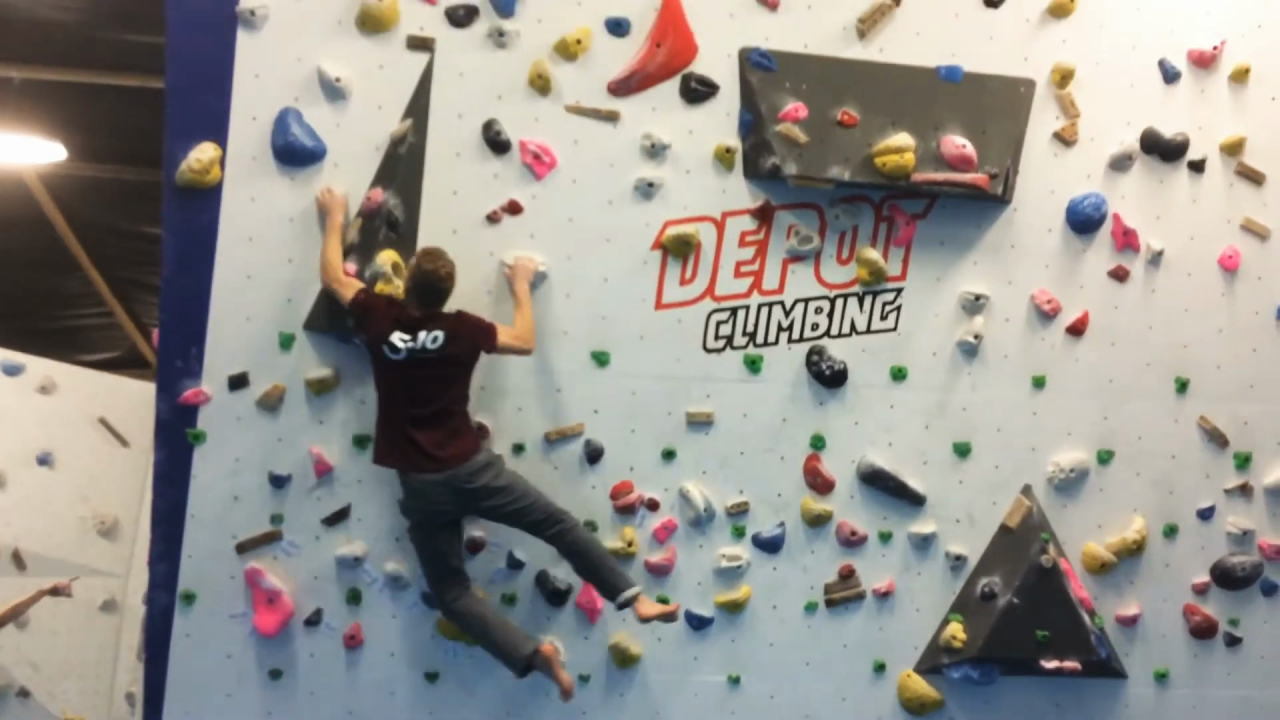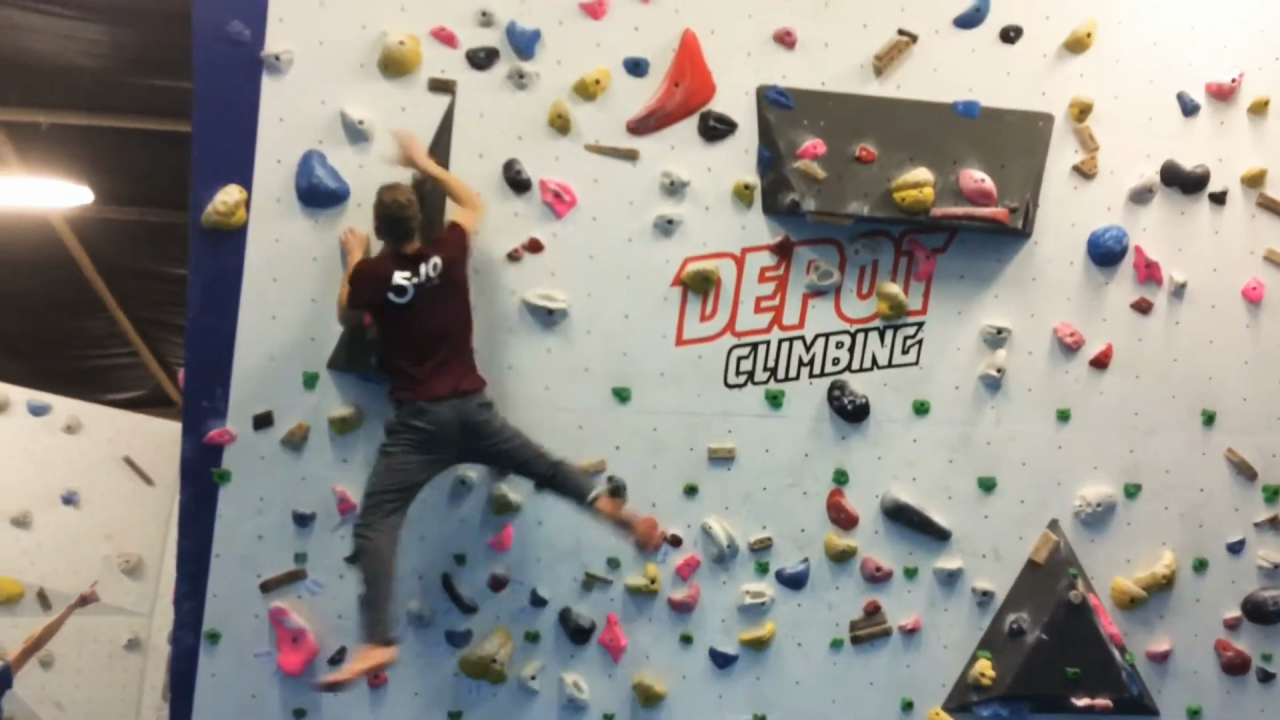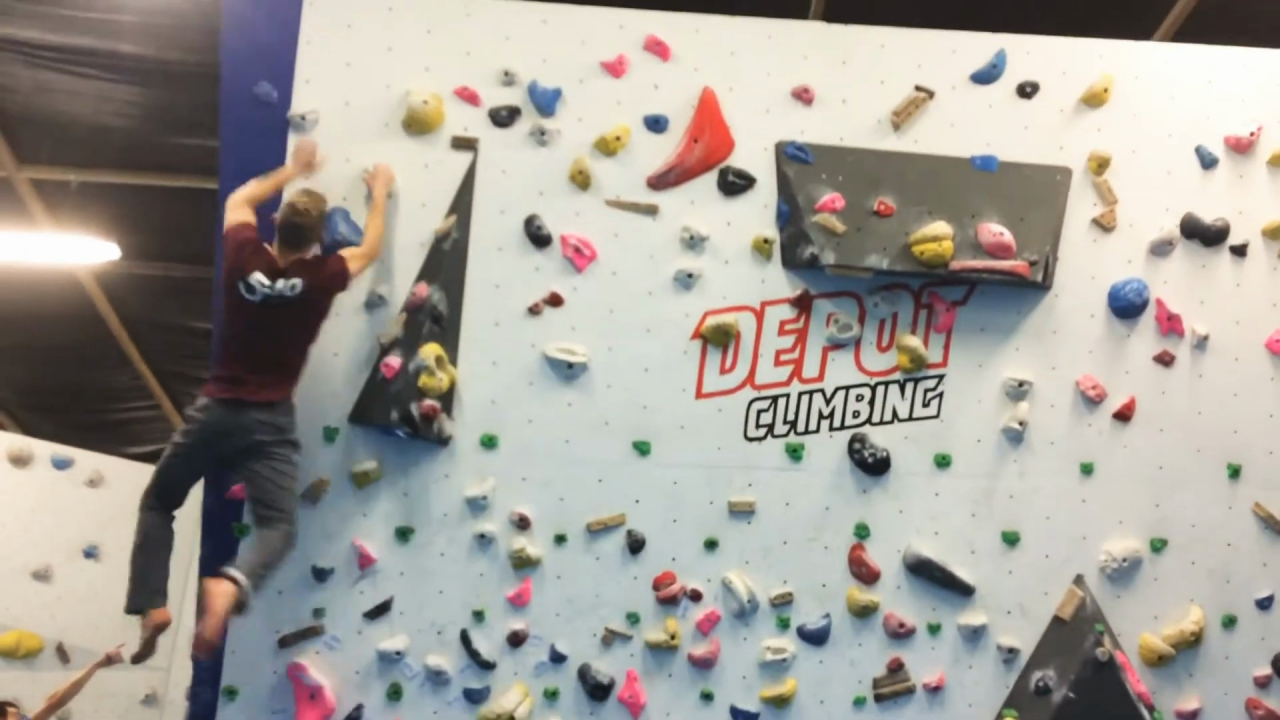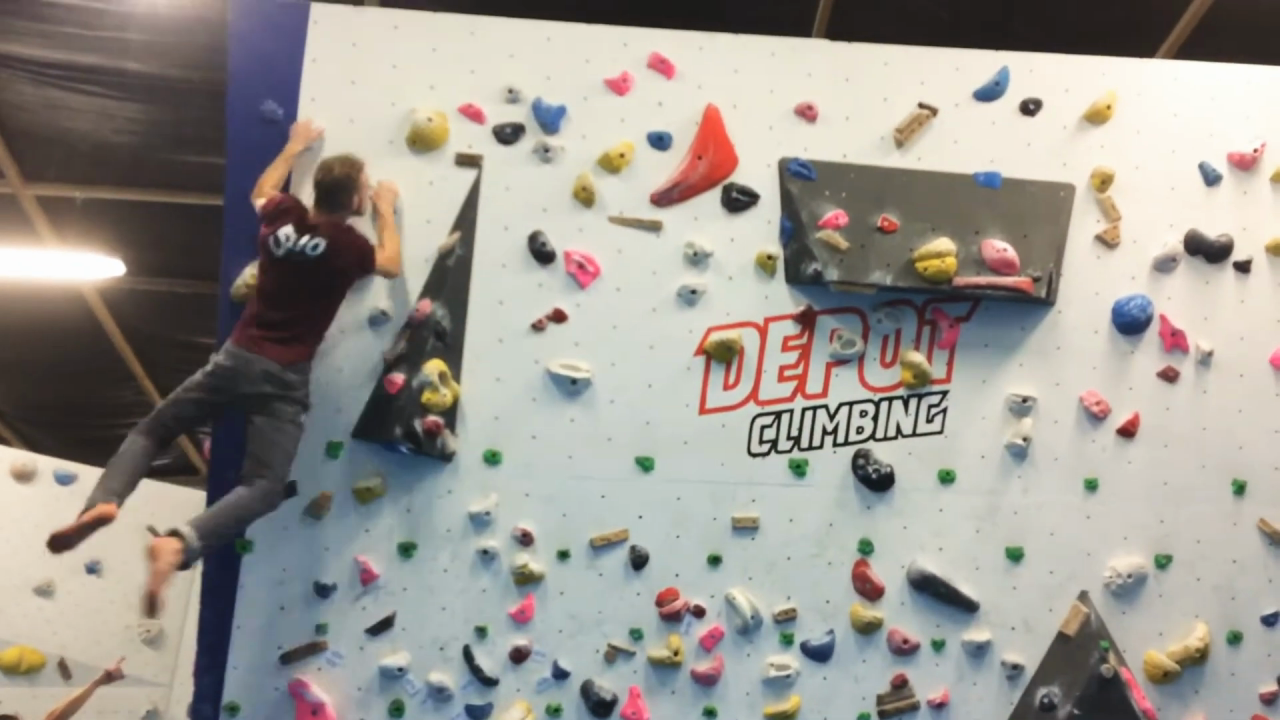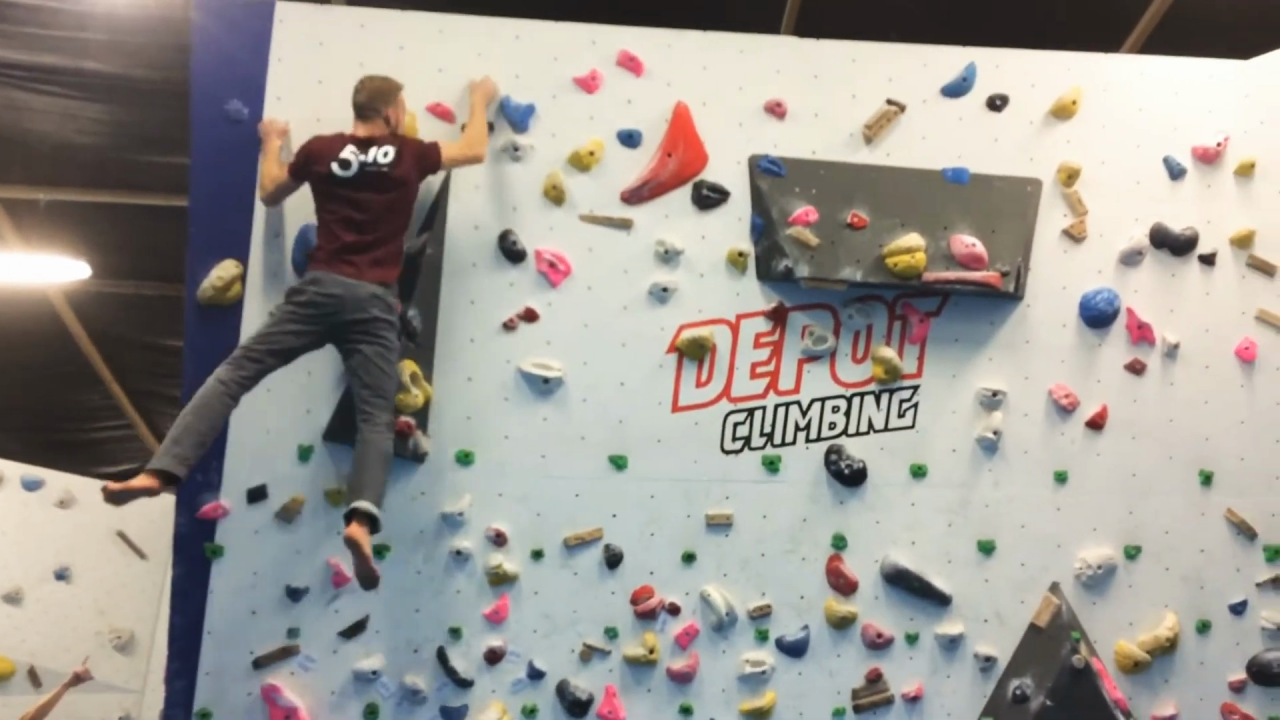
dt=0.5s
person 1, frame 1
left shoulder: (379, 317)
right shoulder: (464, 330)
left elbow: (331, 274)
right elbow: (525, 340)
left wrist: (335, 217)
right wrist: (522, 287)
left hip: (422, 485)
right hip: (474, 469)
left knee: (451, 591)
right knee: (561, 526)
left ankle: (531, 651)
right ankle: (635, 601)
person 1, frame 2
left shoulder: (369, 272)
right shoulder: (447, 252)
left elbow: (345, 315)
right elbow: (470, 203)
left wrist: (354, 260)
right wrist: (425, 165)
left hip: (419, 425)
right hip: (468, 409)
left knee: (373, 527)
right knee: (546, 468)
left ankle: (378, 641)
right ankle: (606, 499)
person 1, frame 3
left shoulder: (242, 253)
right shoulder: (321, 277)
left elbow: (239, 199)
right elbow: (370, 248)
left wrist: (292, 169)
right wrist: (379, 193)
left hip: (213, 412)
right hip: (269, 422)
left knee: (156, 506)
right knee: (277, 527)
left ankle: (151, 605)
right ankle: (229, 586)
person 1, frame 4
left shoulder: (280, 220)
right shoulder: (347, 244)
left elbow: (264, 193)
right elbow: (393, 265)
left wrist: (294, 147)
right wrist: (387, 212)
left hip: (236, 359)
right hip: (283, 378)
left knee: (150, 430)
right knee: (264, 486)
left ankle: (104, 502)
right ankle: (179, 544)
person 1, frame 5
left shoulder: (321, 149)
right shoulder: (409, 154)
left elbow: (269, 194)
right elbow: (474, 150)
left wrist: (271, 143)
right wrist: (479, 100)
left hip: (320, 288)
right hip: (374, 301)
left knee: (232, 375)
right knee: (375, 421)
left ankle: (159, 471)
right ankle: (360, 522)
